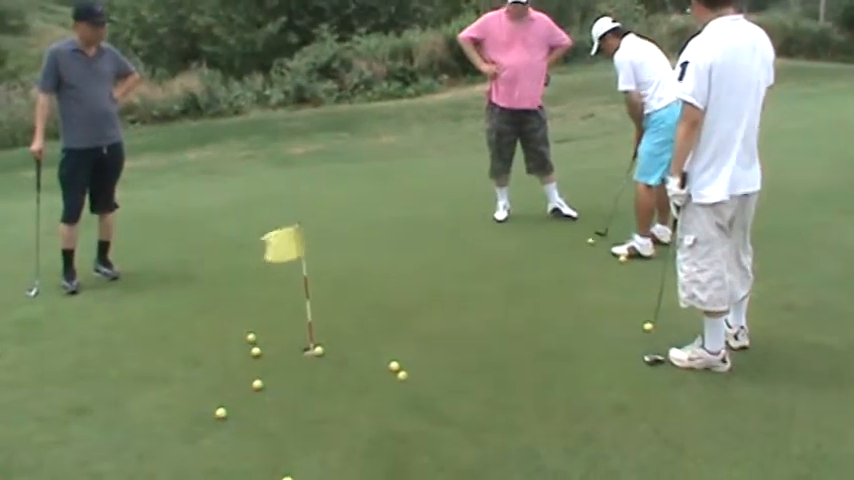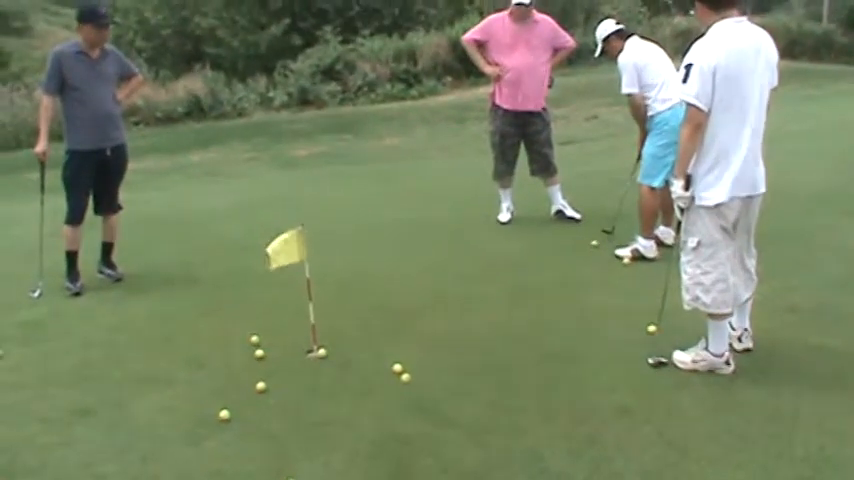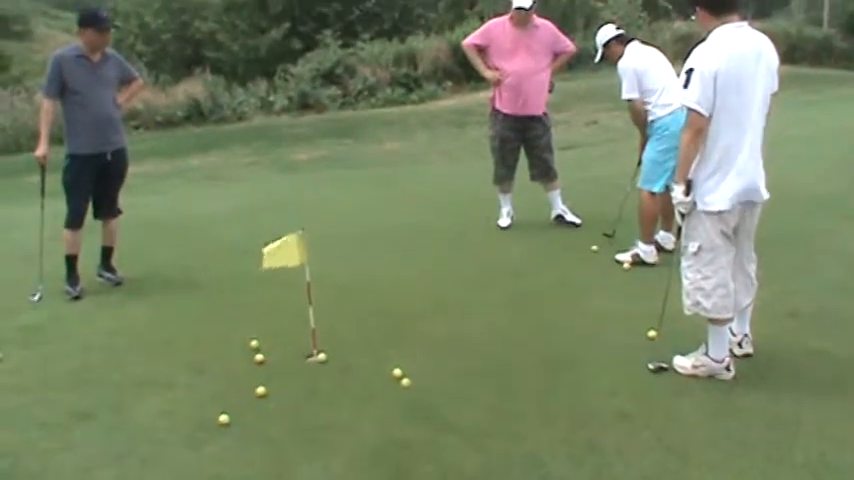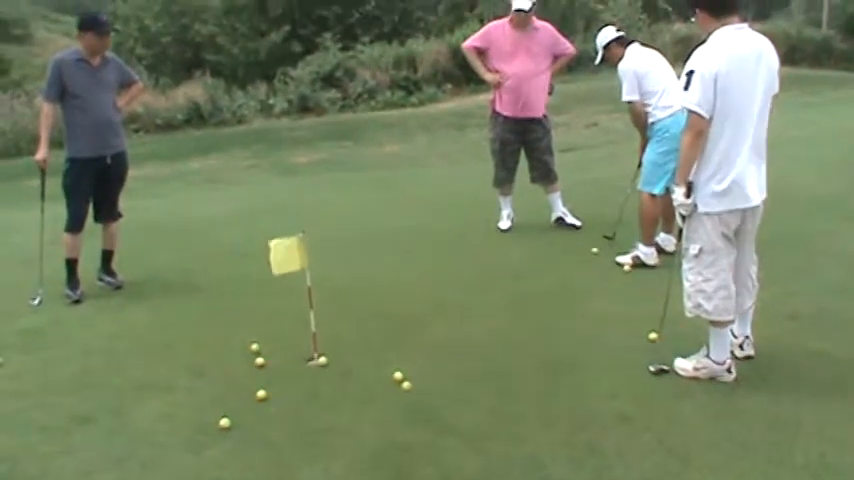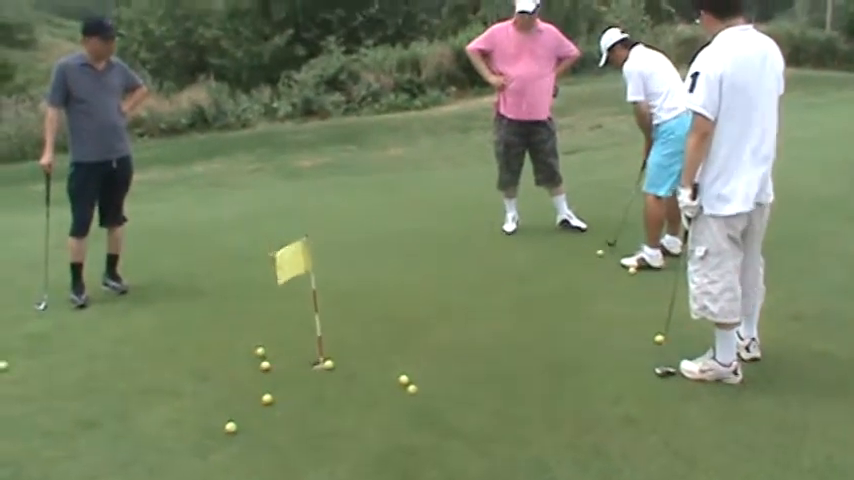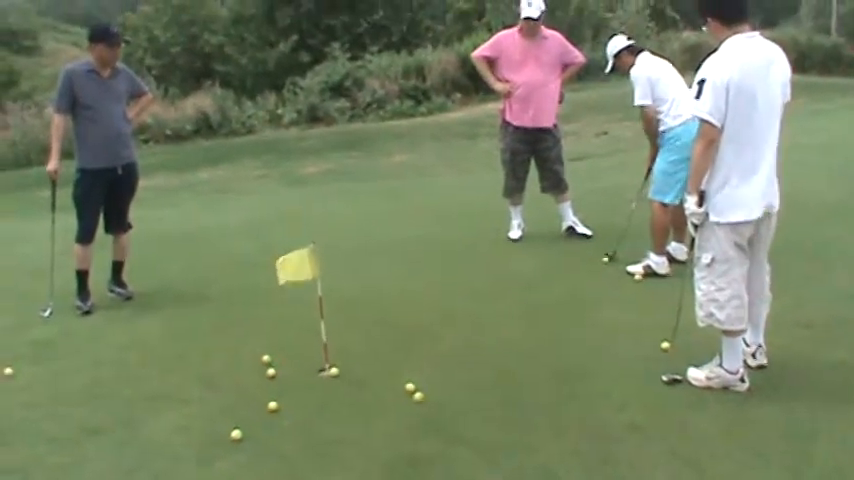
dt=0.1s
person 1, frame 1
left shoulder: (702, 48)
right shoulder: (761, 40)
left elbow: (691, 120)
right elbow: (758, 101)
left wrist: (675, 175)
left hip: (710, 176)
right hip: (747, 171)
left knee: (707, 262)
right knee: (738, 253)
left ankle: (714, 349)
right ankle: (736, 326)
person 1, frame 2
left shoulder: (706, 50)
right shoulder: (765, 42)
left elbow: (695, 122)
right elbow: (764, 103)
left wrist: (679, 177)
left hip: (714, 179)
right hip: (750, 172)
left knee: (710, 263)
right knee: (742, 255)
left ankle: (717, 351)
right ankle: (740, 328)
person 1, frame 3
left shoulder: (707, 55)
right shoulder: (765, 47)
left elbow: (696, 127)
right elbow: (763, 108)
left wrist: (680, 182)
left hip: (715, 184)
right hip: (751, 178)
left knee: (711, 269)
right knee: (742, 260)
left ankle: (717, 356)
right ankle: (740, 334)
person 1, frame 4
left shoulder: (707, 57)
right shoulder: (766, 49)
left elbow: (696, 129)
right elbow: (765, 109)
left wrist: (680, 184)
left hip: (716, 186)
right hip: (752, 180)
left knee: (712, 271)
right knee: (743, 263)
left ankle: (719, 358)
right ankle: (742, 336)
person 1, frame 5
left shoulder: (712, 59)
right shoulder: (770, 50)
left elbow: (701, 132)
right elbow: (770, 111)
left wrist: (686, 186)
left hip: (721, 188)
right hip: (759, 181)
left knee: (718, 273)
right knee: (750, 265)
left ankle: (725, 360)
right ankle: (748, 338)
person 1, frame 6
left shoulder: (718, 66)
right shoulder: (777, 57)
left elbow: (708, 138)
right elbow: (775, 117)
left wrist: (692, 193)
left hip: (728, 195)
right hip: (765, 190)
left knee: (724, 281)
right knee: (756, 272)
left ankle: (731, 368)
right ankle: (754, 346)
person 2, frame 1
left shoulder: (109, 53)
right shoulder: (57, 54)
left elbow: (133, 75)
right elbow: (45, 96)
left wrist: (117, 96)
right wrist: (39, 136)
left hip: (110, 143)
right hip: (77, 147)
left knee: (106, 206)
right knee: (72, 211)
left ankle: (103, 259)
right ankle: (68, 270)
person 2, frame 2
left shoulder: (113, 55)
right shoulder: (61, 56)
left elbow: (136, 77)
right elbow: (48, 97)
left wrist: (120, 97)
right wrist: (43, 138)
left hip: (114, 144)
right hip: (80, 148)
left knee: (109, 207)
right knee: (76, 212)
left ankle: (106, 261)
right ankle: (72, 272)
person 2, frame 3
left shoulder: (113, 59)
right shoulder: (61, 60)
left elbow: (136, 81)
right elbow: (49, 101)
left wrist: (121, 101)
right wrist: (43, 142)
left hip: (114, 149)
right hip: (81, 152)
left knee: (109, 211)
right knee: (75, 216)
left ankle: (106, 265)
right ankle: (72, 276)
person 2, frame 4
left shoulder: (113, 63)
right shoulder: (61, 64)
left elbow: (136, 85)
right elbow: (49, 105)
left wrist: (121, 104)
right wrist: (43, 146)
left hip: (115, 152)
right hip: (81, 156)
left knee: (110, 214)
right knee: (75, 219)
left ankle: (106, 268)
right ankle: (72, 279)
person 2, frame 5
left shoulder: (117, 67)
right shoulder: (66, 68)
left elbow: (140, 89)
right elbow: (54, 109)
left wrist: (126, 109)
right wrist: (48, 150)
left hip: (119, 156)
right hip: (86, 160)
left knee: (115, 219)
right knee: (80, 224)
left ankle: (111, 273)
right ankle: (77, 284)
person 2, frame 6
left shoulder: (123, 73)
right shoulder: (72, 75)
left elbow: (146, 95)
right elbow: (60, 116)
left wrist: (131, 115)
right wrist: (54, 157)
left hip: (125, 163)
right hip: (91, 166)
left knee: (120, 225)
right knee: (86, 230)
left ankle: (117, 279)
right ankle: (82, 290)
person 3, frame 1
left shoulder: (623, 54)
right shoulder: (642, 45)
left elbow: (633, 99)
left wrist: (639, 130)
right wrist: (643, 128)
left hip: (663, 117)
right hip: (677, 111)
left knee: (645, 181)
right knee: (662, 176)
left ankle: (642, 242)
right ankle: (662, 230)
person 3, frame 2
left shoulder: (626, 56)
right shoulder: (648, 46)
left elbow: (636, 101)
left wrist: (643, 132)
right wrist: (647, 131)
left hip: (667, 119)
right hip: (681, 113)
left knee: (649, 183)
right knee: (665, 178)
left ankle: (646, 244)
right ankle: (665, 232)
person 3, frame 3
left shoulder: (627, 62)
right shoulder: (648, 51)
left elbow: (636, 107)
left wrist: (644, 137)
right wrist: (648, 135)
left hip: (667, 124)
right hip: (681, 118)
left knee: (649, 188)
right knee: (666, 183)
left ankle: (646, 249)
right ankle: (666, 237)
person 3, frame 4
left shoulder: (627, 64)
right shoulder: (649, 53)
left elbow: (637, 109)
left wrist: (644, 139)
right wrist: (648, 137)
left hip: (668, 126)
right hip: (682, 120)
left knee: (649, 190)
right knee: (666, 185)
left ankle: (646, 251)
right ankle: (666, 239)
person 3, frame 5
left shoulder: (632, 65)
right shoulder: (652, 55)
left elbow: (641, 110)
left wrist: (648, 141)
right wrist: (653, 138)
left hip: (672, 128)
right hip: (687, 122)
left knee: (654, 192)
right knee: (671, 187)
left ankle: (652, 253)
right ankle: (672, 241)
person 3, frame 6
left shoulder: (639, 70)
right shoulder: (657, 62)
left elbow: (649, 114)
left wrist: (653, 148)
right wrist: (657, 146)
left hip: (678, 135)
right hip: (692, 130)
left knee: (660, 199)
right knee: (676, 195)
left ankle: (658, 260)
right ankle: (678, 248)
person 4, frame 1
left shoulder: (542, 22)
right shoulder: (490, 21)
left elbow: (564, 43)
right elbow: (465, 38)
left wrist: (546, 63)
right wrist: (482, 65)
left hip: (531, 103)
right hip: (501, 103)
left knee: (542, 157)
right knee: (500, 158)
left ankle: (555, 202)
right ankle: (502, 203)
person 4, frame 2
left shoulder: (546, 24)
right shoulder: (494, 23)
left elbow: (568, 45)
right elbow: (468, 40)
left wrist: (549, 65)
right wrist: (485, 66)
left hip: (535, 105)
right hip: (504, 105)
left knee: (545, 159)
right knee: (503, 160)
left ankle: (558, 205)
right ankle: (506, 205)
person 4, frame 3
left shoulder: (546, 29)
right shoulder: (495, 27)
left elbow: (569, 49)
right elbow: (468, 44)
left wrist: (549, 70)
right wrist: (486, 71)
left hip: (536, 109)
right hip: (504, 110)
left knee: (546, 164)
right knee: (503, 165)
left ankle: (558, 210)
right ankle: (506, 210)
person 4, frame 4
left shoulder: (546, 31)
right shoulder: (494, 30)
left elbow: (569, 52)
right elbow: (468, 47)
left wrist: (549, 72)
right wrist: (485, 74)
left hip: (536, 112)
right hip: (504, 112)
left knee: (546, 166)
right knee: (504, 167)
left ankle: (559, 212)
right ankle: (506, 212)
person 4, frame 5
left shoulder: (550, 33)
right shoulder: (498, 32)
left elbow: (573, 54)
right elbow: (473, 49)
left wrist: (554, 74)
right wrist: (489, 76)
left hip: (540, 114)
right hip: (509, 114)
left knee: (550, 168)
right knee: (508, 170)
left ankle: (563, 214)
right ankle: (511, 215)
person 4, frame 6
left shoulder: (556, 41)
right shoulder: (504, 39)
left elbow: (578, 60)
right elbow: (478, 56)
left wrist: (559, 80)
right wrist: (495, 83)
left hip: (546, 121)
right hip: (514, 122)
left knee: (556, 175)
right knee: (514, 177)
left ankle: (569, 221)
right ankle: (516, 222)
